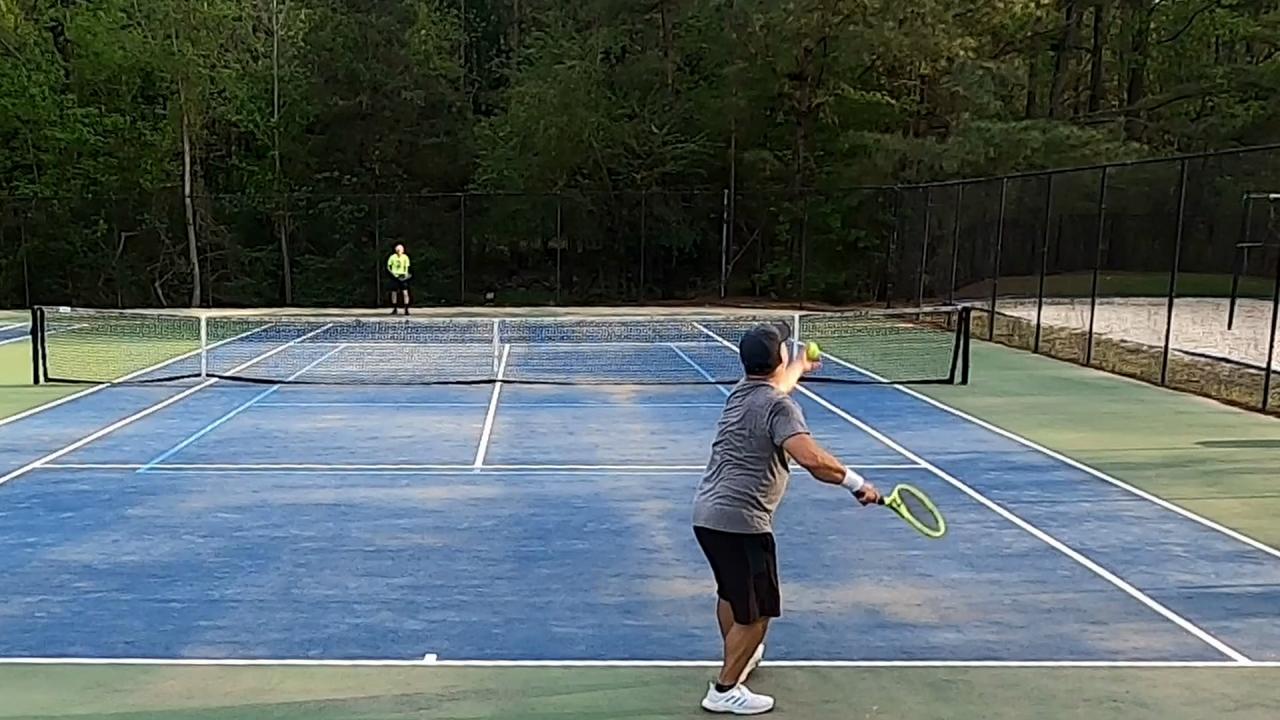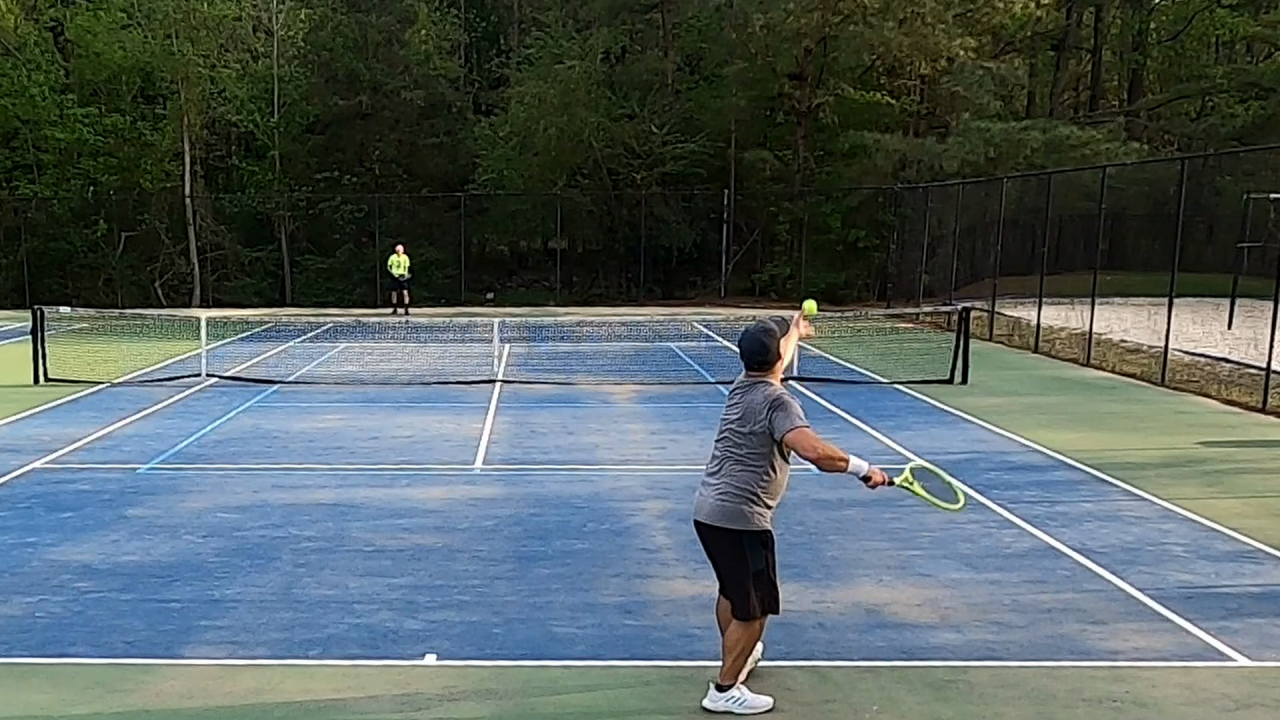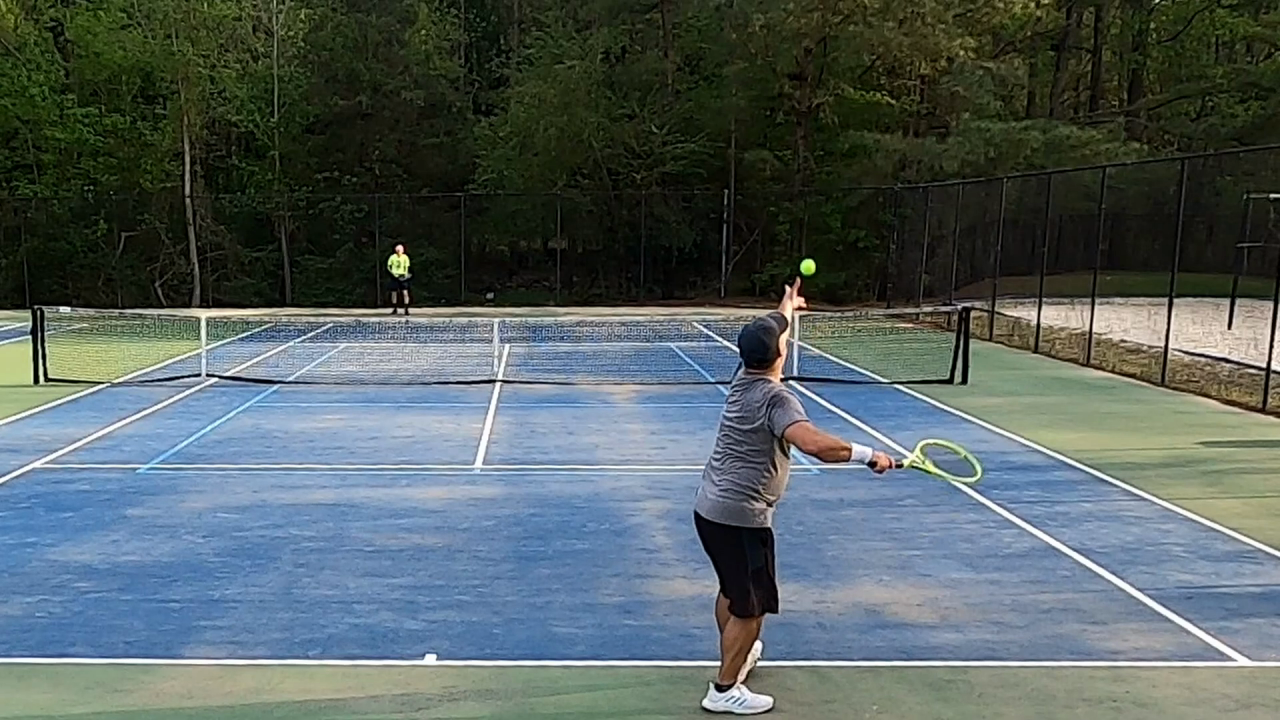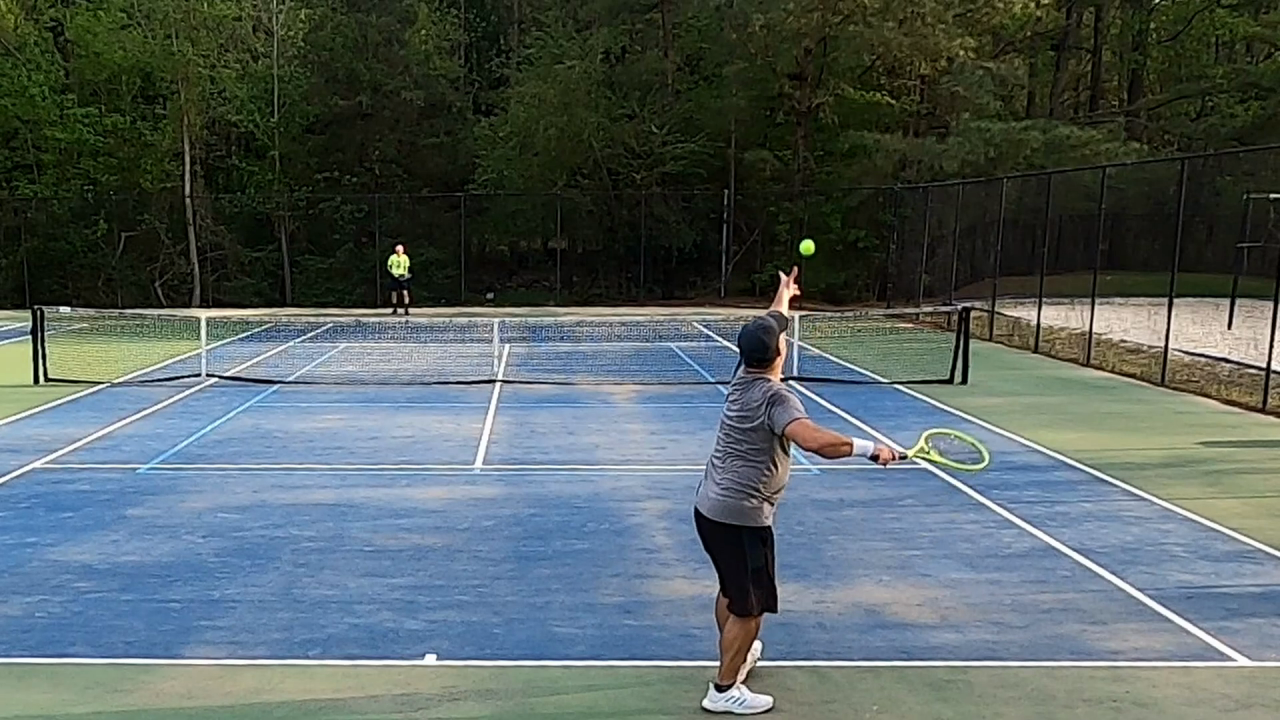
dt=0.3s
person 1, frame 1
left shoulder: (742, 392)
right shoulder: (779, 405)
right elbow: (812, 459)
left wrist: (799, 368)
right wrist: (856, 483)
left hip: (707, 515)
right hip: (740, 522)
left knee: (733, 595)
right knee: (756, 611)
left ankle: (737, 658)
right ankle: (725, 690)
person 1, frame 2
left shoulder: (743, 385)
right shoulder: (777, 402)
left elbow: (771, 362)
right elbow: (814, 451)
left wrist: (794, 333)
right wrist: (862, 468)
left hip: (708, 511)
right hip: (741, 520)
left knee: (731, 593)
right knee: (753, 610)
left ankle: (736, 657)
right ankle: (724, 690)
person 1, frame 3
left shoulder: (743, 380)
right shoulder: (776, 398)
left elbow: (766, 340)
right elbow: (815, 443)
left wrist: (787, 309)
right wrist: (867, 454)
left hip: (709, 509)
right hip: (740, 518)
left knee: (731, 593)
right knee: (751, 608)
left ankle: (737, 654)
right ankle: (724, 690)
person 1, frame 4
left shoulder: (744, 375)
right shoulder: (776, 396)
left elbow: (765, 328)
right elbow: (815, 440)
left wrist: (783, 294)
right wrist: (870, 448)
left hip: (710, 506)
right hip: (741, 516)
left knee: (731, 593)
right knee: (749, 607)
left ankle: (736, 655)
right ankle: (724, 689)
